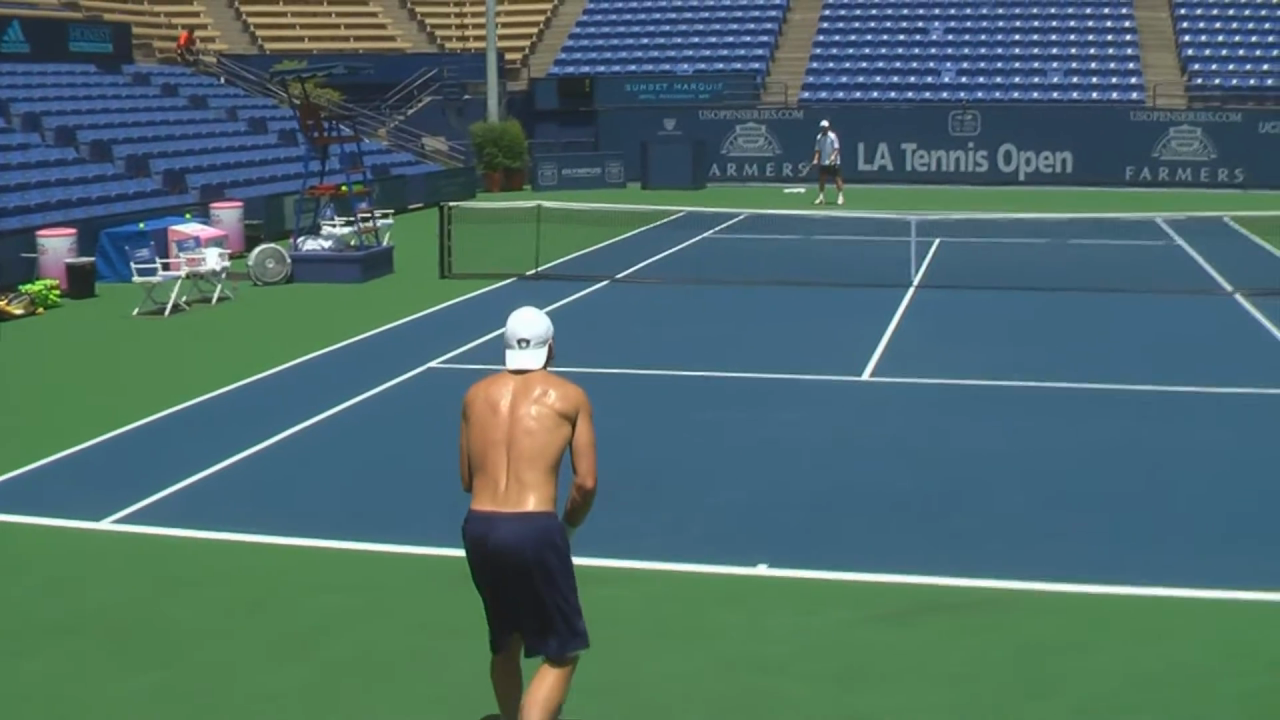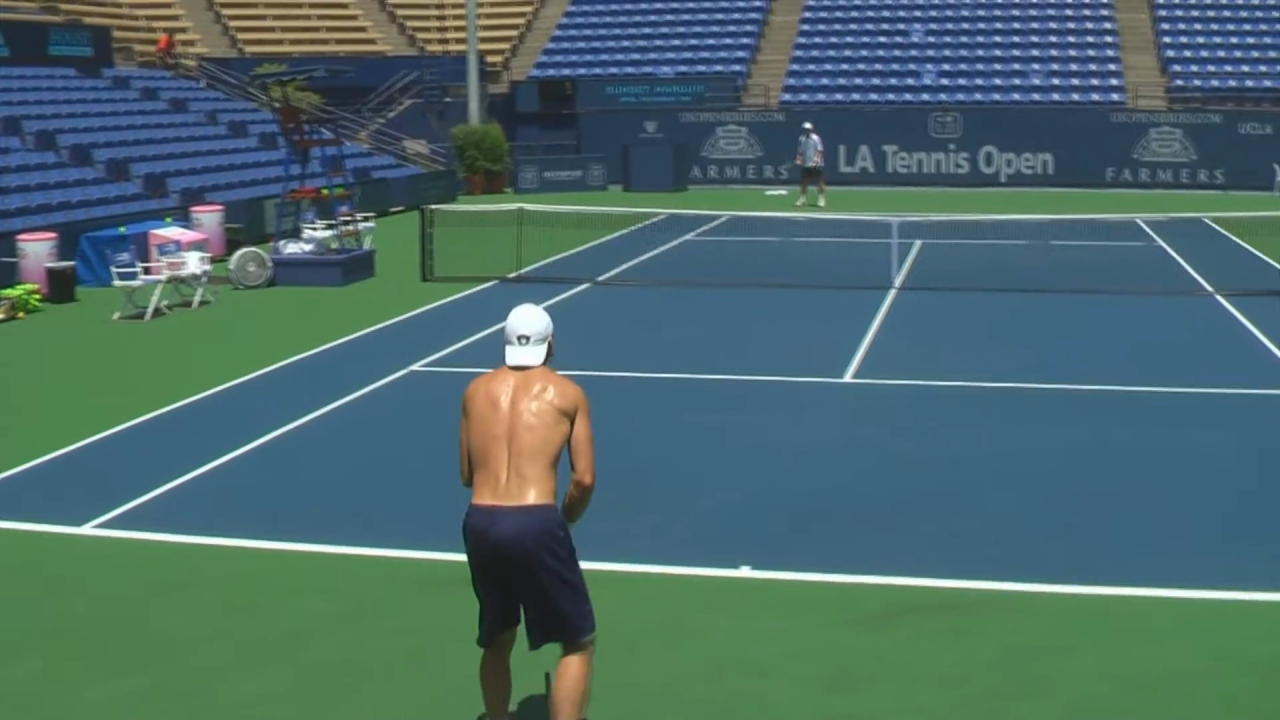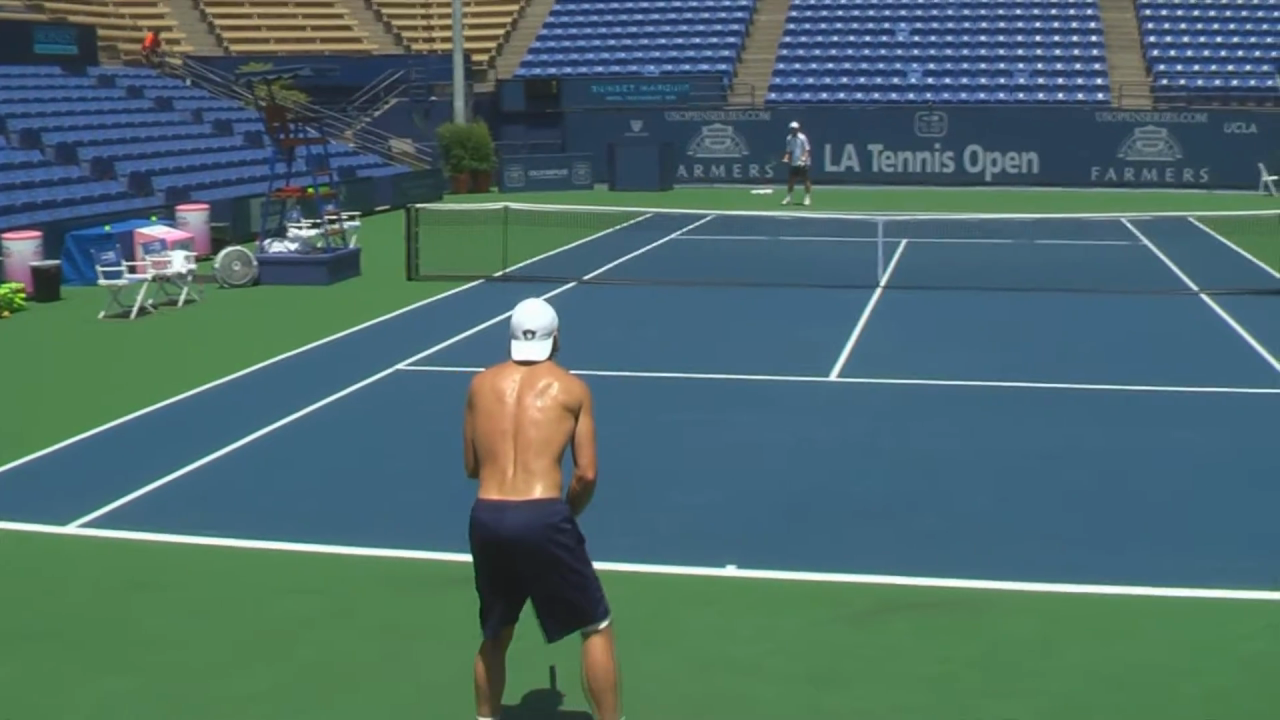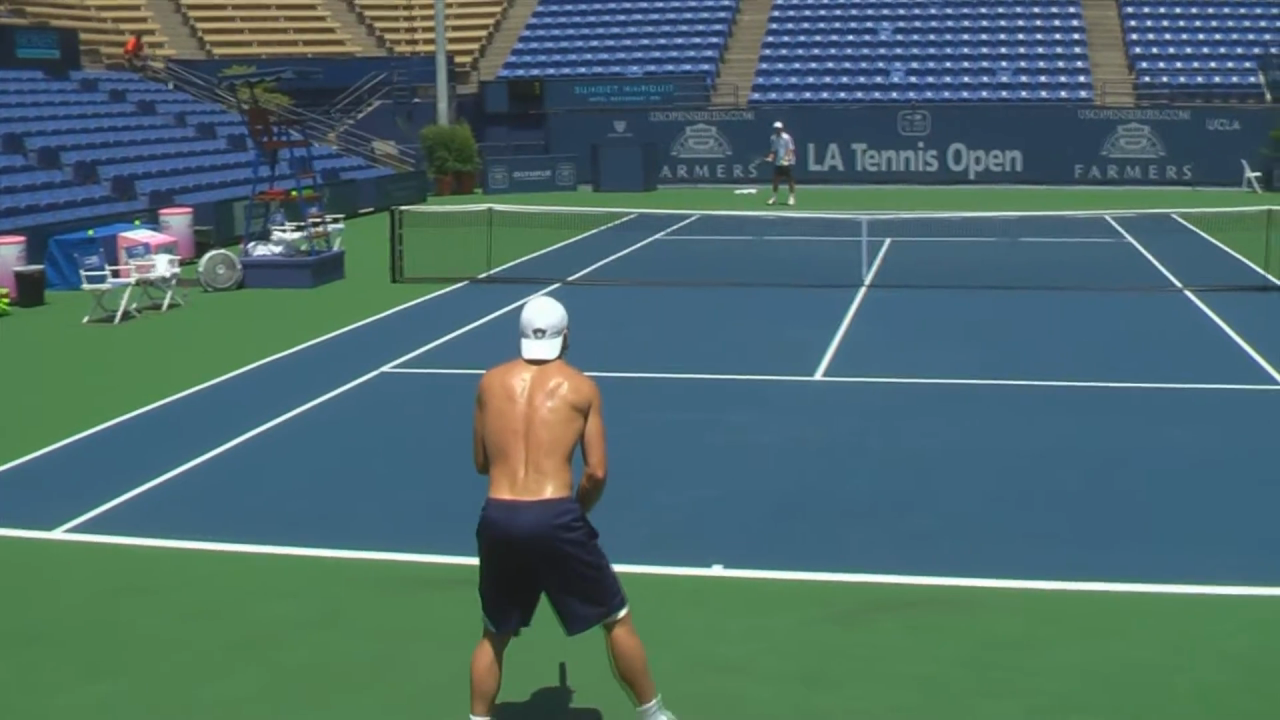
dt=0.4s
person 1, frame 1
left shoulder: (476, 394)
right shoulder: (569, 396)
right elbow: (586, 483)
right wrist: (567, 527)
left hip: (479, 529)
right hip: (534, 530)
left knee: (505, 646)
right knee: (562, 656)
person 1, frame 2
left shoulder: (476, 390)
right shoulder: (567, 393)
right elbow: (584, 479)
right wrist: (565, 520)
left hip: (480, 523)
right hip: (535, 524)
left knee: (497, 643)
right knee: (578, 644)
person 1, frame 3
left shoulder: (481, 384)
right shoulder: (572, 389)
right elbow: (587, 474)
right wrist: (568, 513)
left hip: (486, 518)
right hip: (542, 518)
left knee: (495, 637)
right knee: (596, 629)
person 1, frame 4
left shoulder: (489, 382)
right shoulder: (582, 388)
right elbow: (596, 473)
left hip: (497, 517)
right hip: (554, 518)
left knee: (495, 633)
right knee: (617, 620)
